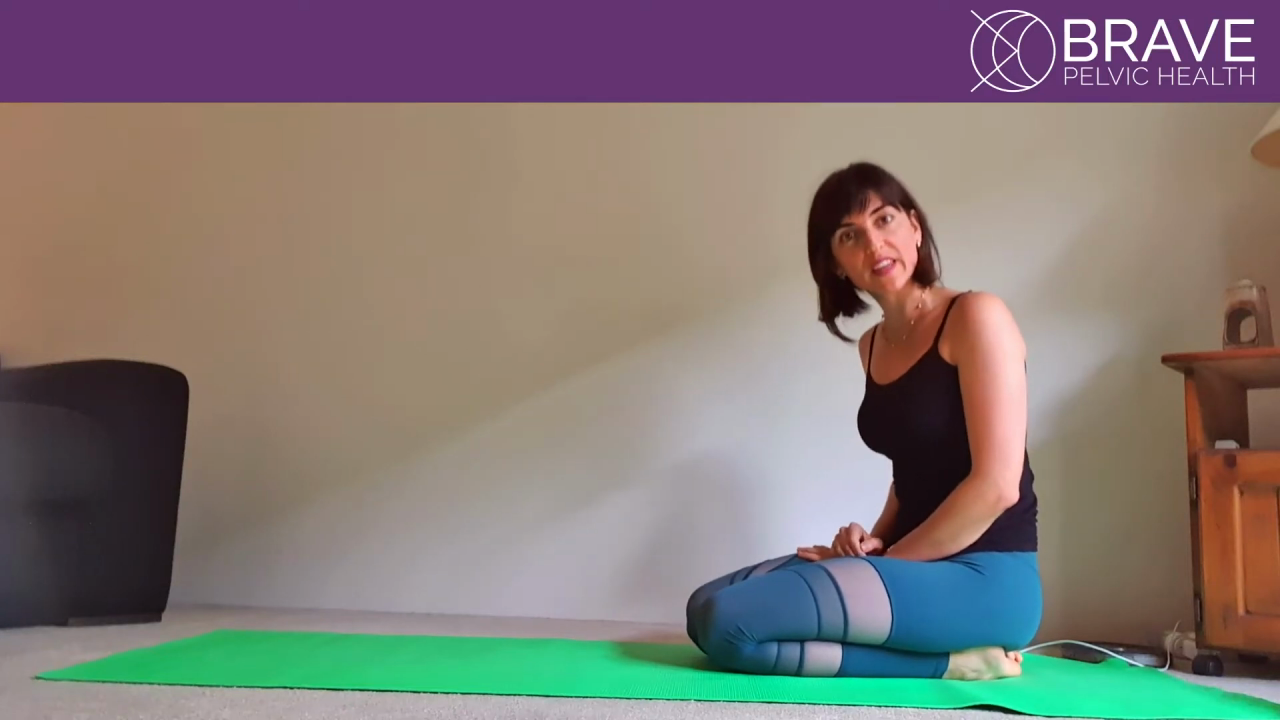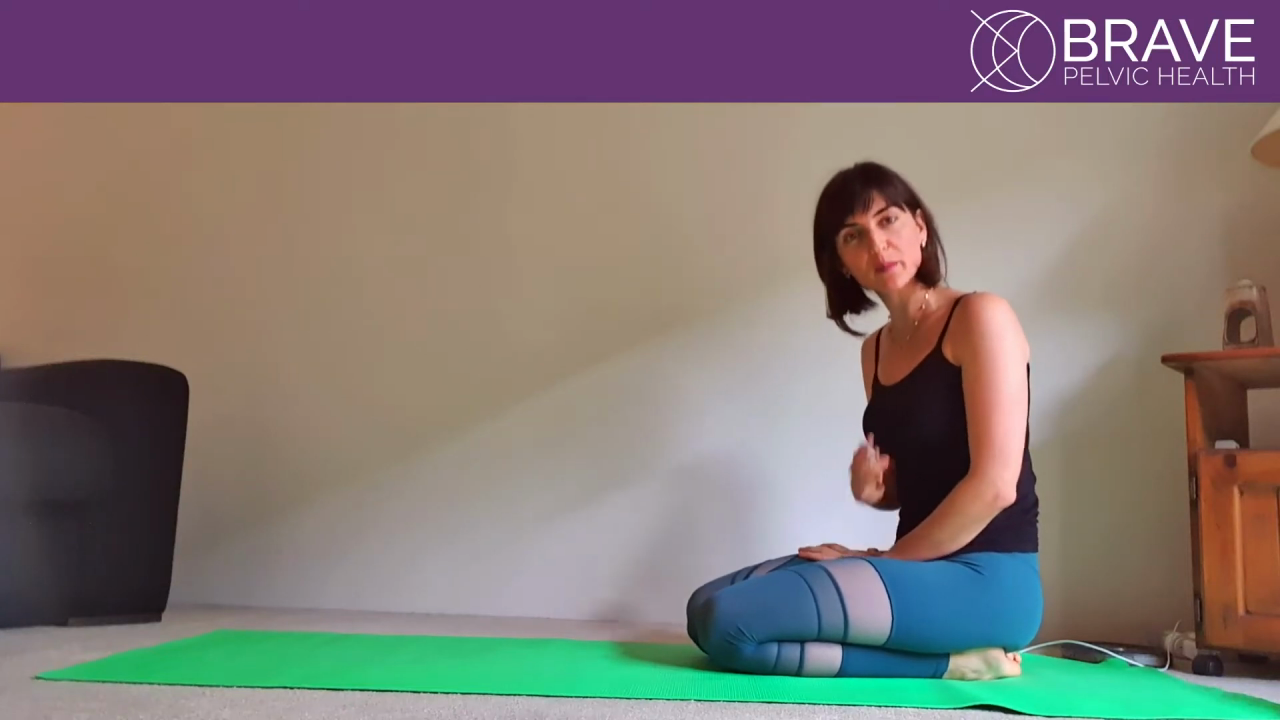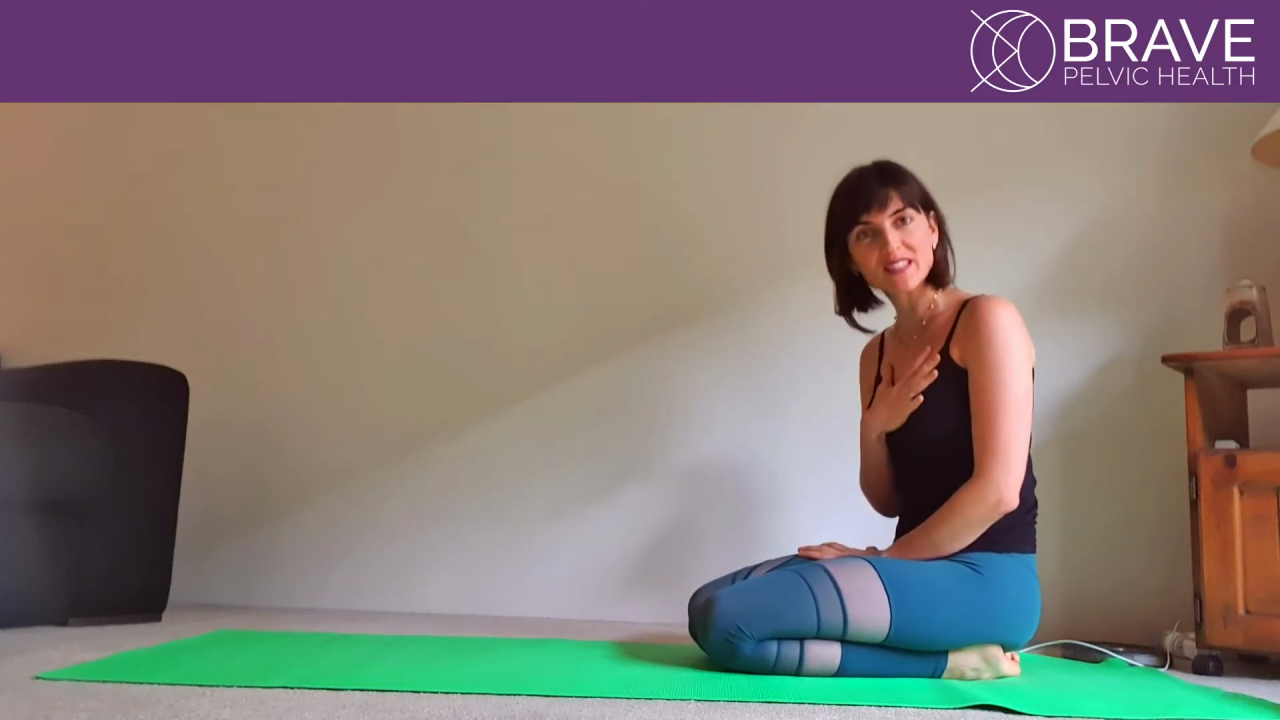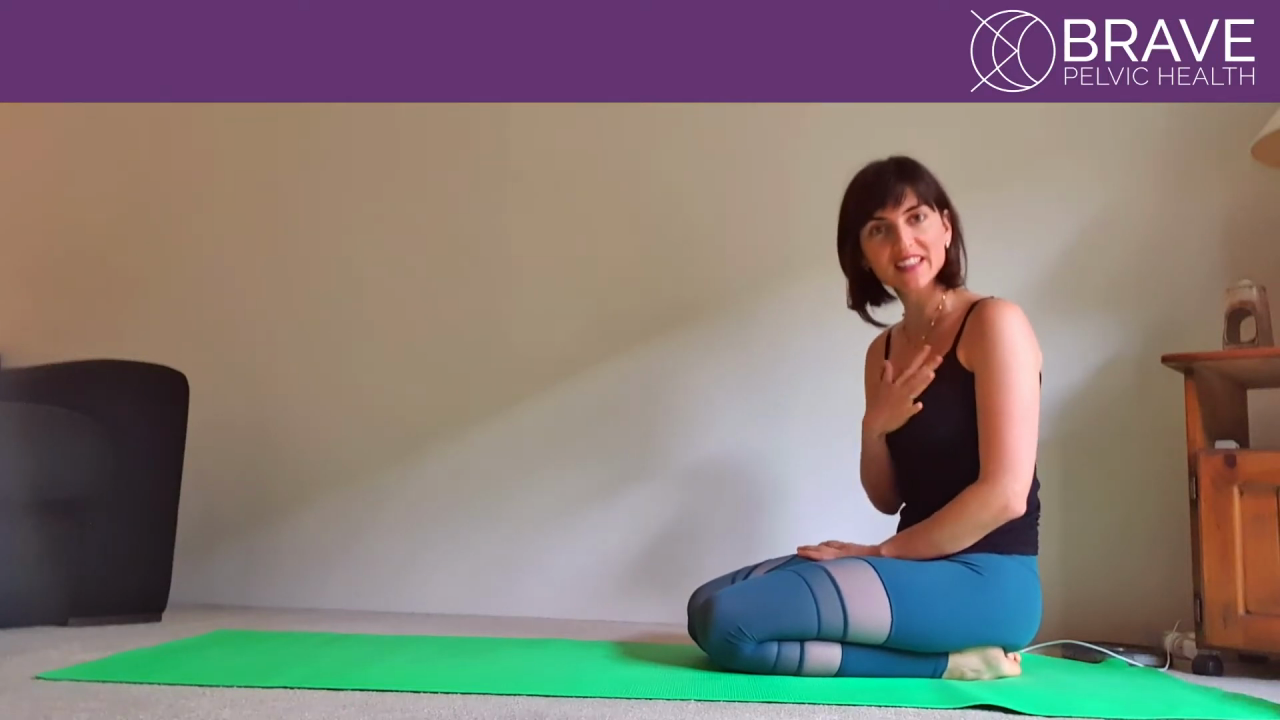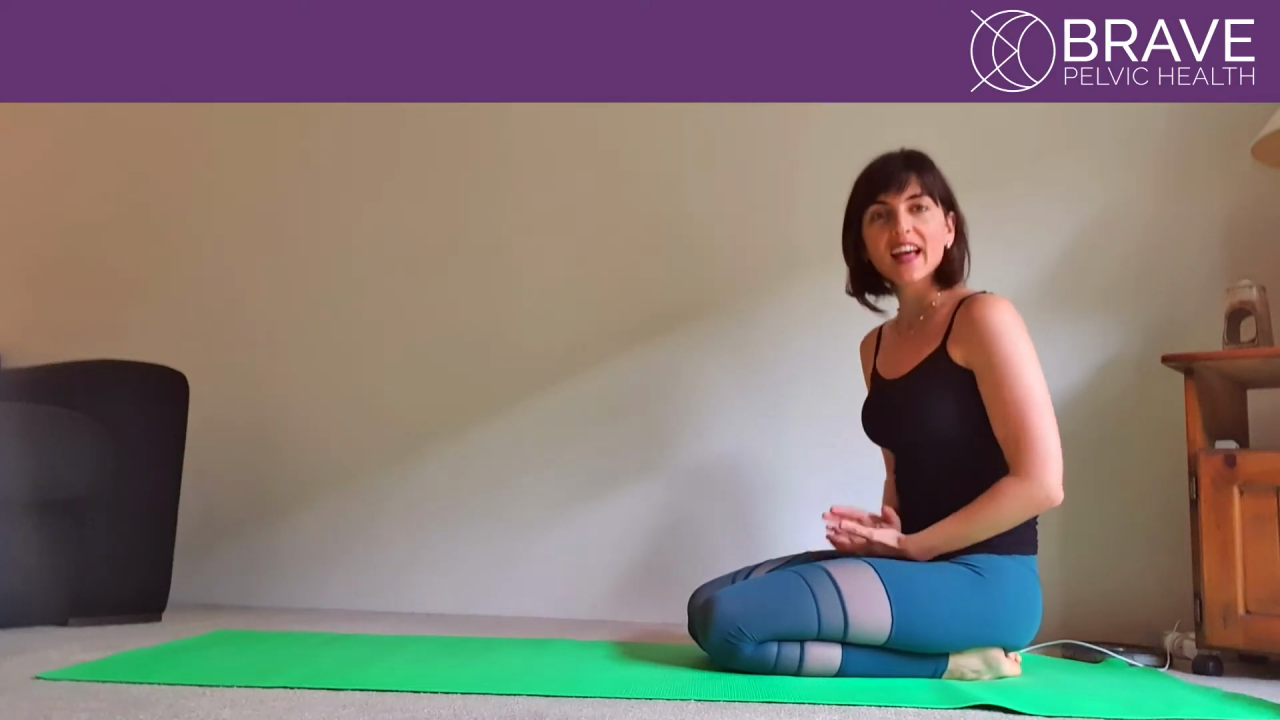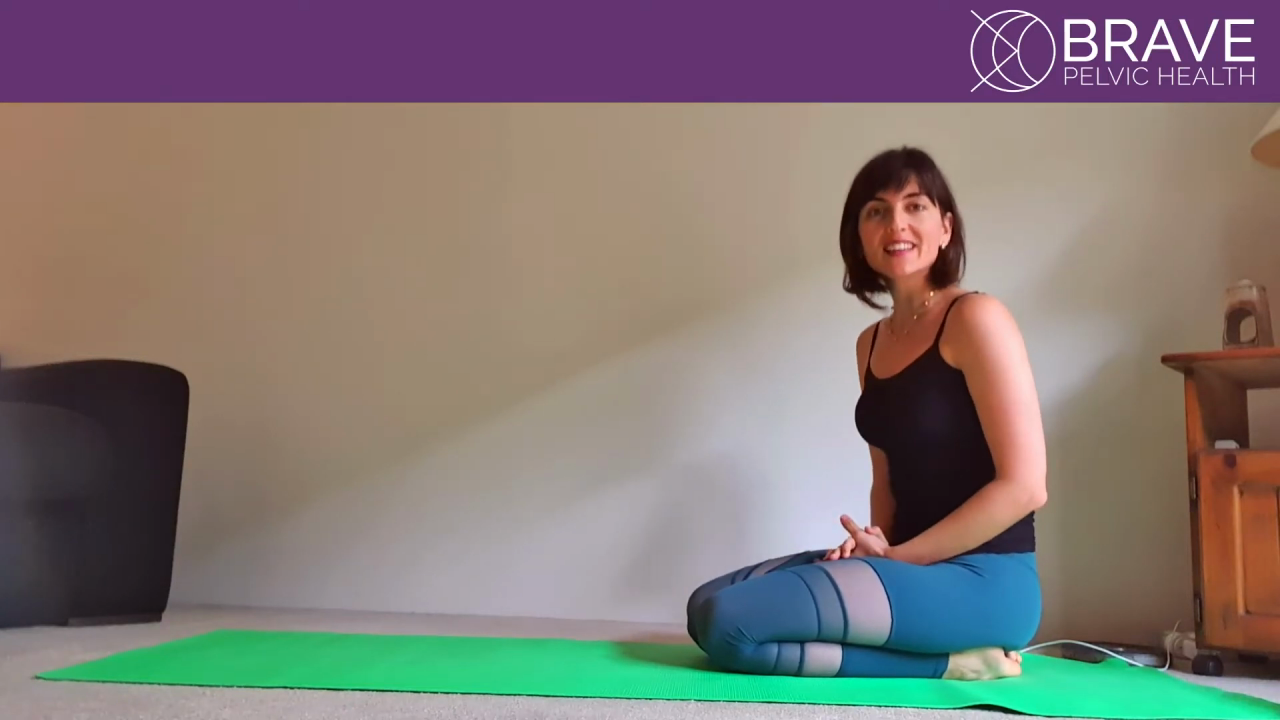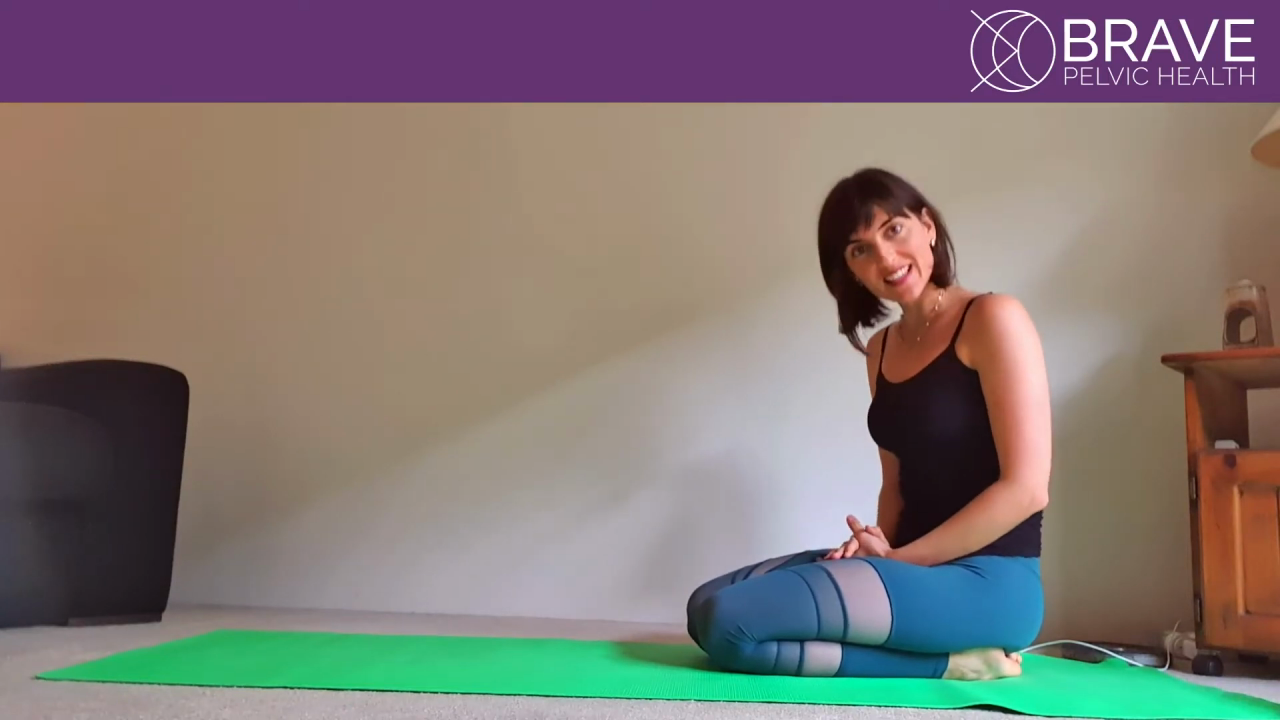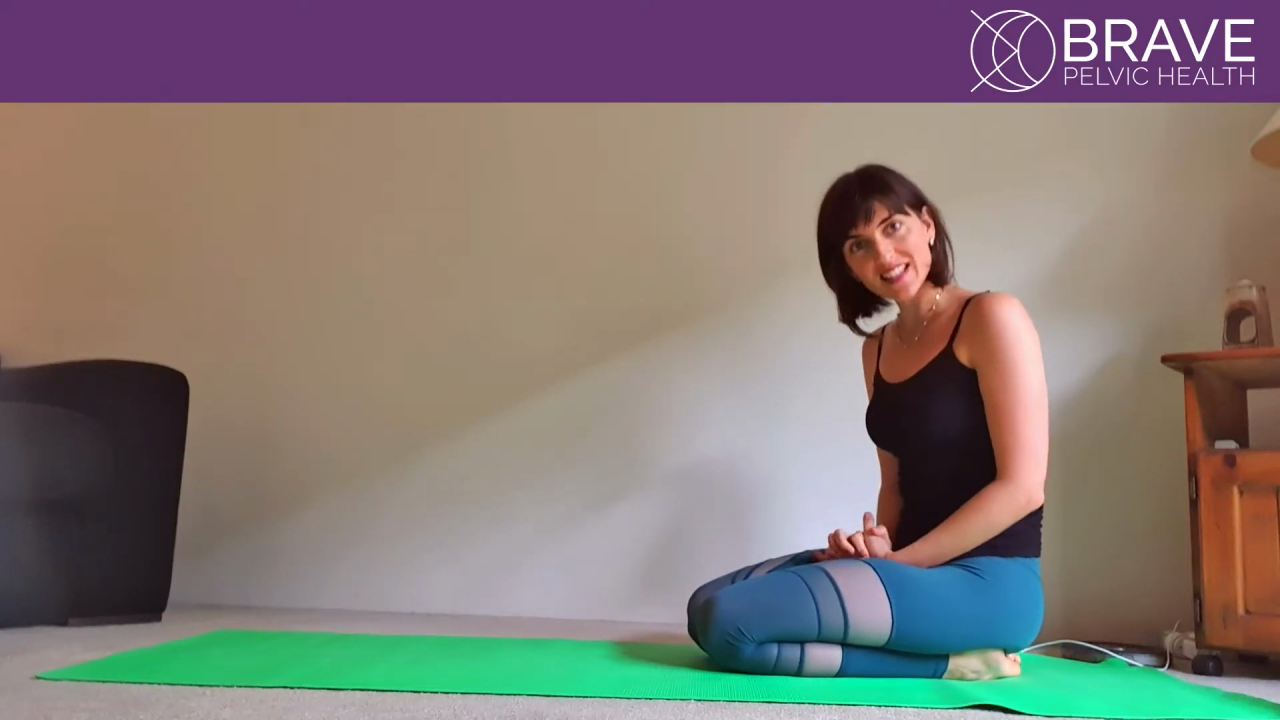
dt=0.4s
person 1, frame 1
left shoulder: (976, 317)
right shoulder: (873, 345)
left elbow: (997, 486)
left wrist: (891, 559)
right wrist: (876, 542)
left hip: (984, 581)
right hip: (919, 567)
left knee: (730, 622)
right knee: (708, 608)
left ankle: (956, 657)
person 1, frame 2
left shoulder: (980, 317)
right shoulder: (875, 348)
left elbow: (994, 485)
left wrist: (889, 561)
right wrist: (869, 485)
left hip: (984, 582)
right hip: (922, 569)
left knee: (731, 622)
right knee: (708, 607)
left ankle: (955, 658)
person 1, frame 3
left shoulder: (987, 319)
right shoulder: (877, 353)
left elbow: (998, 489)
left wrist: (885, 559)
right wrist: (874, 429)
left hip: (984, 582)
right hip: (920, 570)
left knee: (731, 622)
right knee: (707, 608)
left ankle: (955, 656)
person 1, frame 4
left shoulder: (994, 323)
right shoulder: (883, 350)
left elbow: (1005, 494)
left wrist: (881, 554)
right wrist: (874, 430)
left hip: (984, 584)
right hip: (920, 571)
left knee: (732, 622)
right knee: (708, 607)
left ankle: (951, 657)
person 1, frame 5
left shoulder: (984, 318)
right shoulder: (876, 345)
left elbow: (1041, 483)
left wrist: (910, 545)
right wrist: (883, 529)
left hip: (985, 583)
right hip: (916, 569)
left knee: (730, 622)
right knee: (708, 607)
left ankle: (952, 656)
person 1, frame 6
left shoulder: (975, 318)
right shoulder: (871, 344)
left elbow: (1023, 486)
left wrist: (897, 559)
right wrist: (876, 545)
left hip: (983, 582)
right hip: (913, 567)
left knee: (731, 624)
right knee: (707, 608)
left ankle: (954, 656)
person 1, frame 7
left shoulder: (993, 319)
right shoulder: (881, 349)
left elbow: (1026, 488)
left wrist: (898, 559)
right wrist: (878, 547)
left hip: (985, 583)
right hip: (918, 568)
left knee: (731, 622)
right knee: (709, 607)
left ankle: (951, 658)
person 1, frame 8
left shoulder: (993, 317)
right shoulder: (877, 349)
left elbow: (1022, 487)
left wrist: (898, 562)
right wrist: (879, 546)
left hip: (986, 584)
right hip: (915, 567)
left knee: (731, 623)
right knee: (710, 607)
left ankle: (955, 658)
